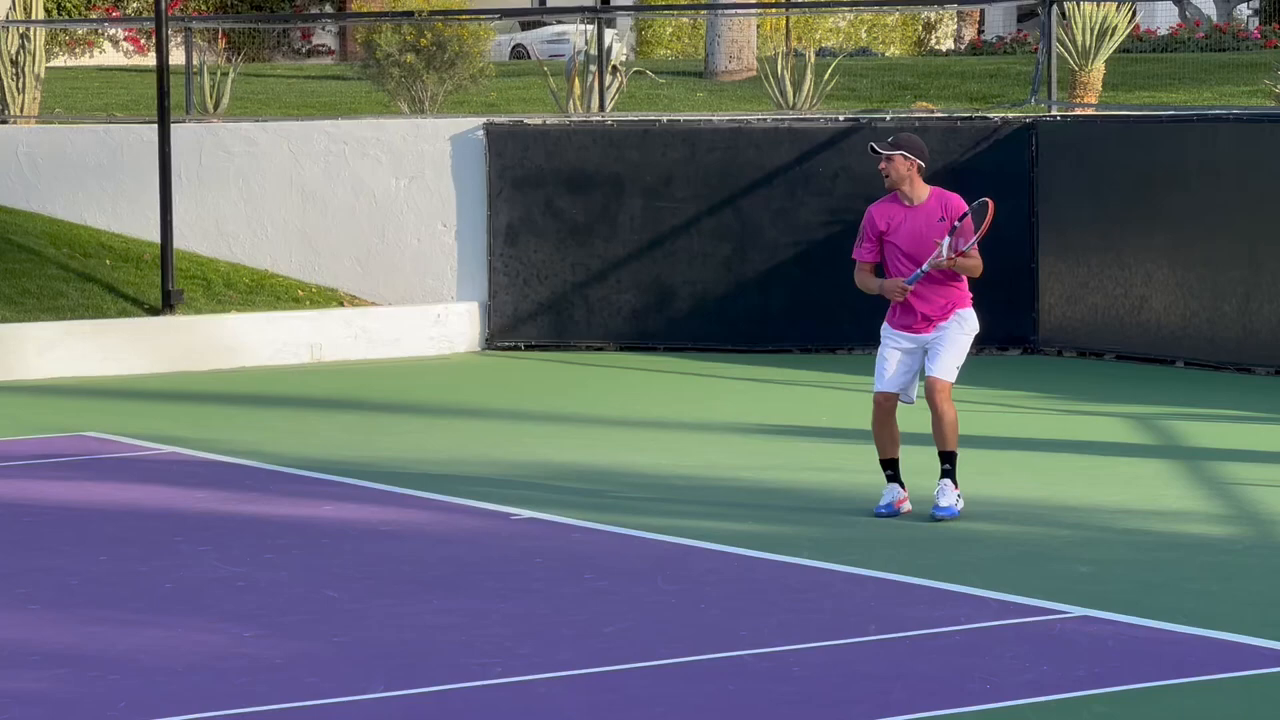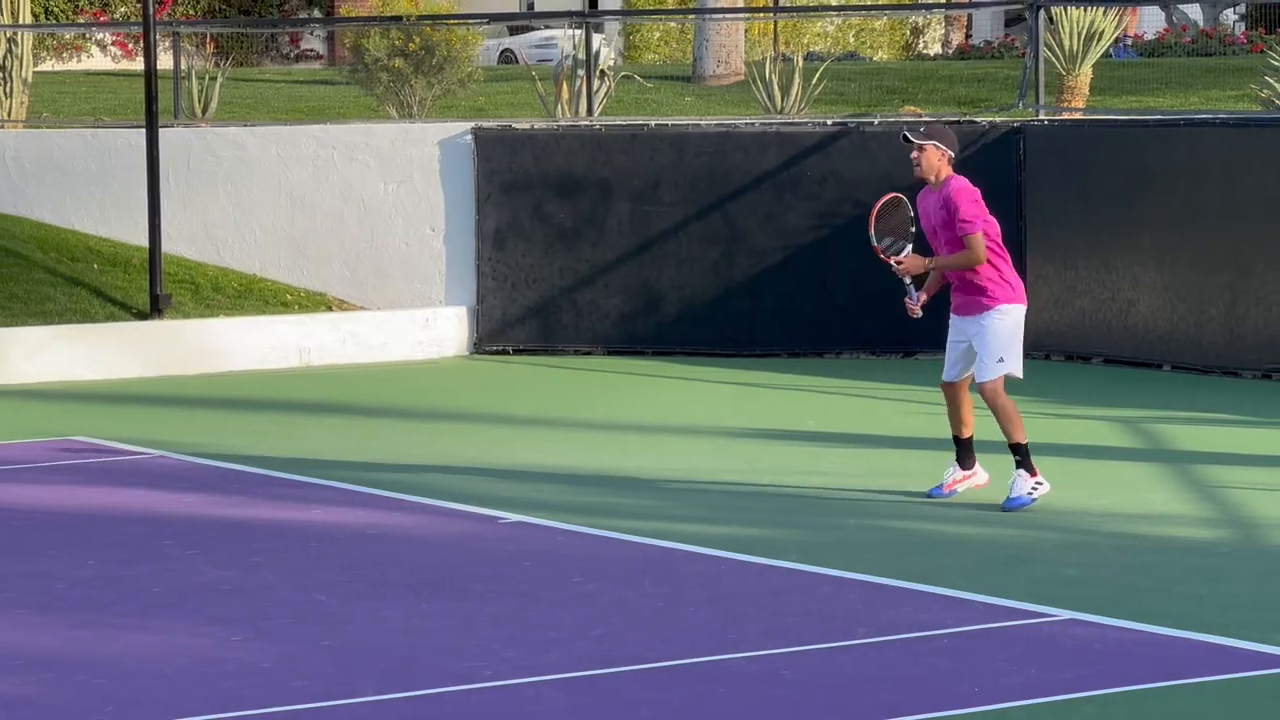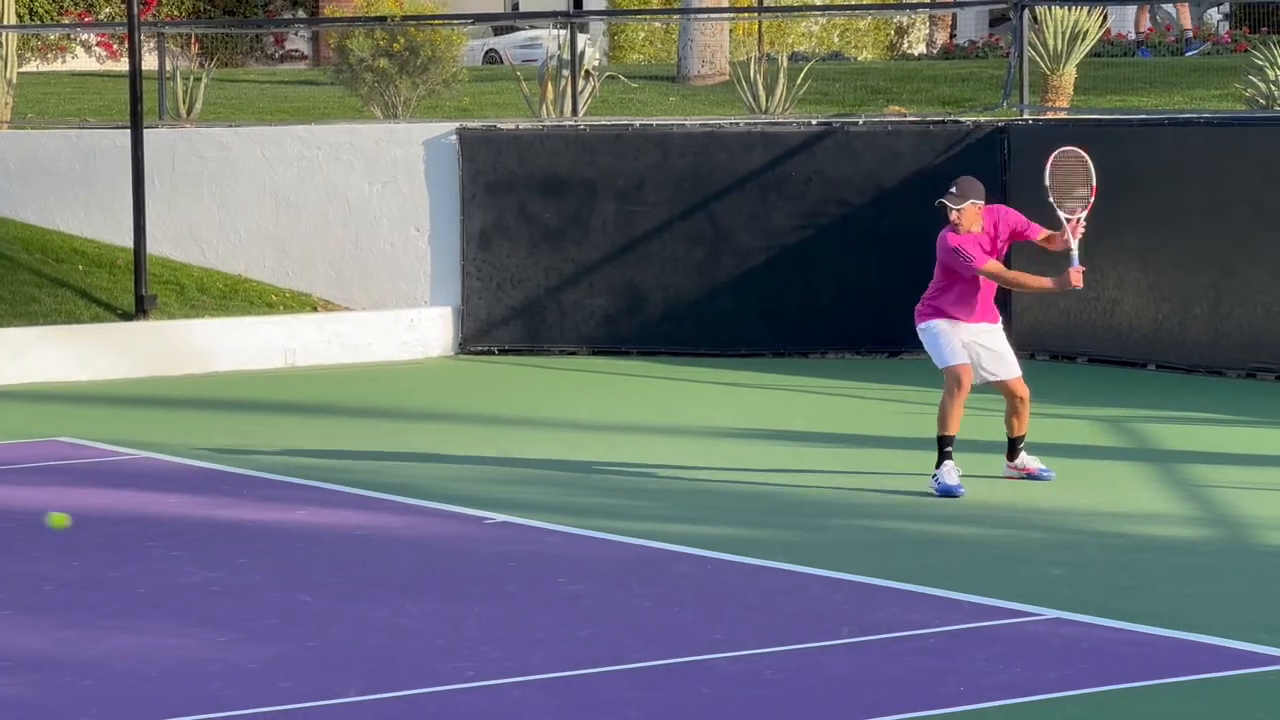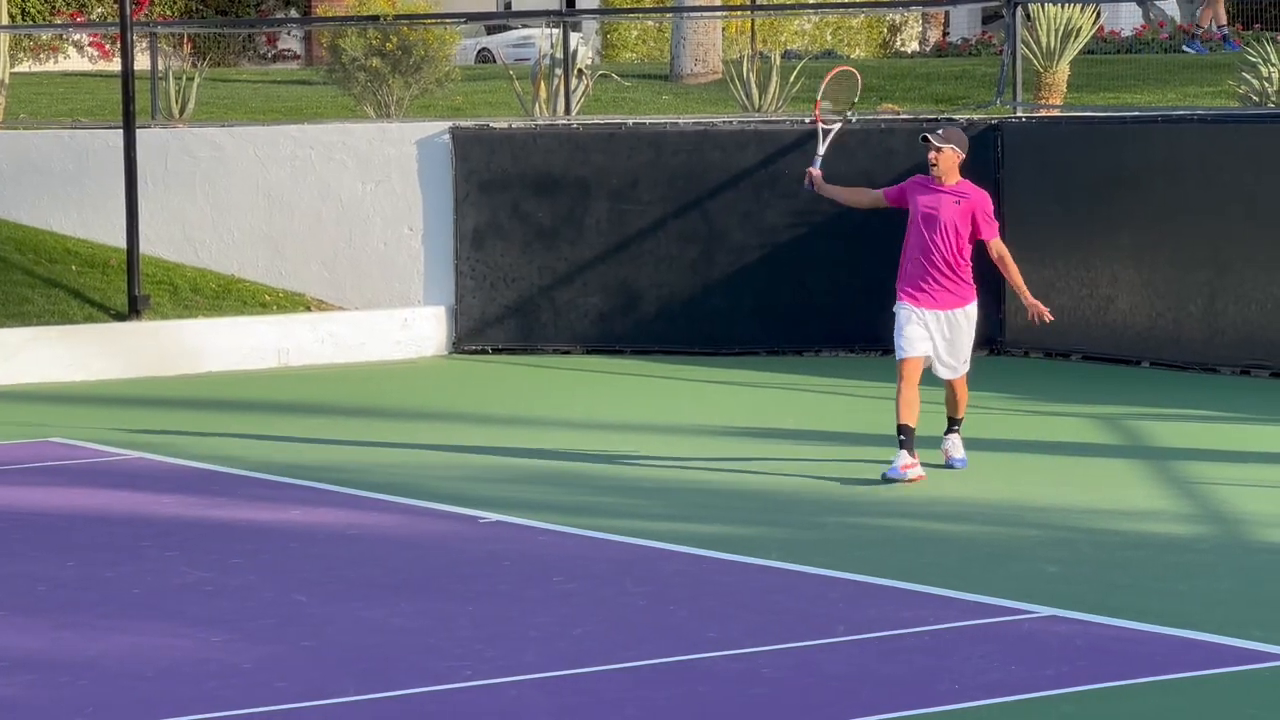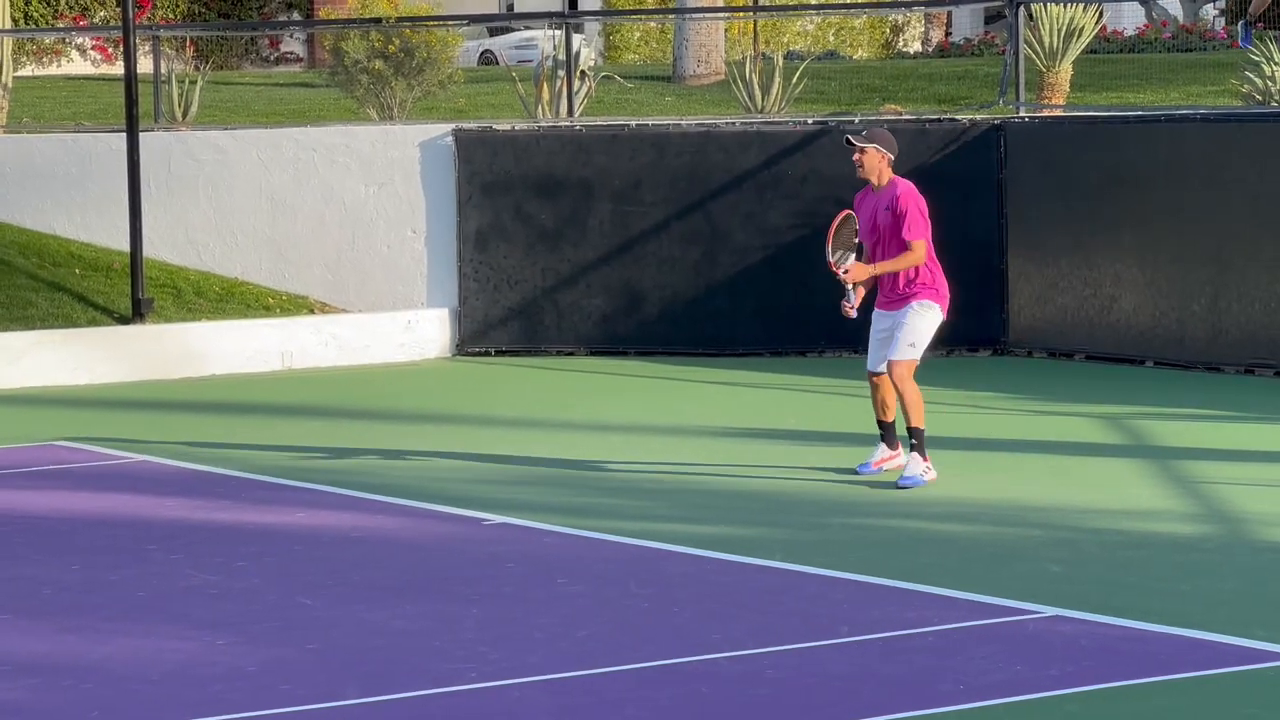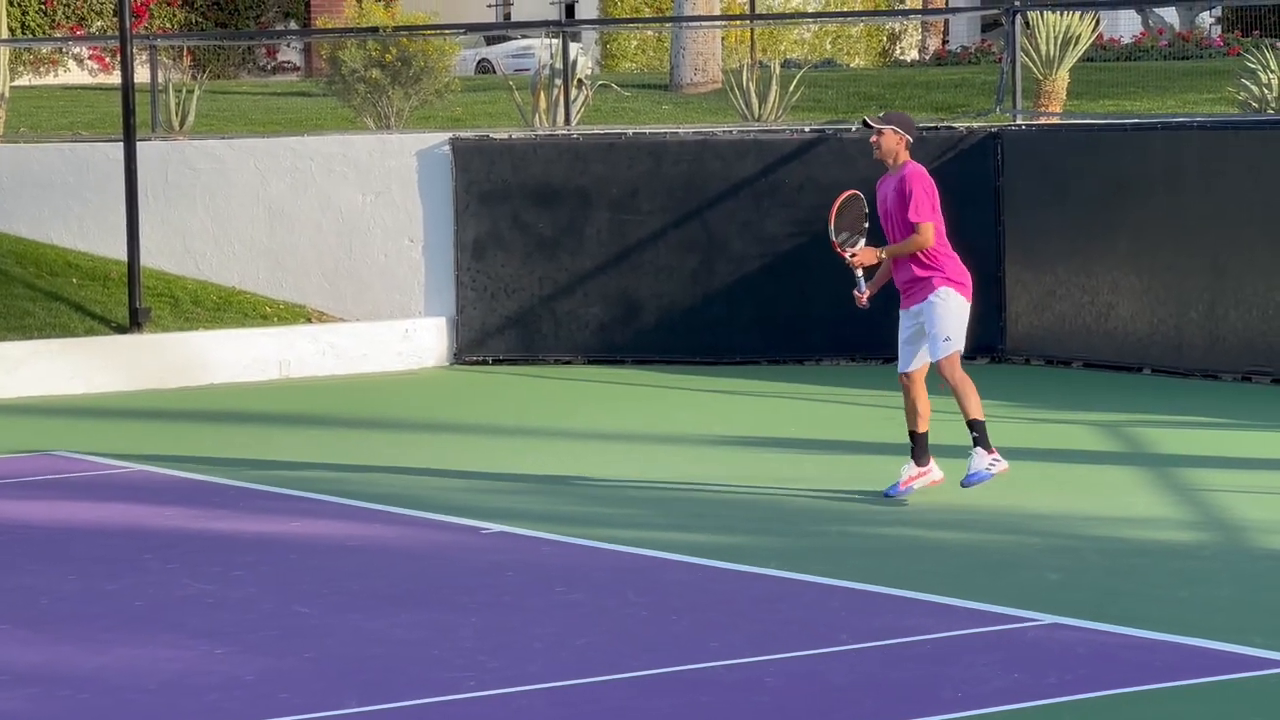
dt=0.7s
person 1, frame 1
left shoulder: (951, 205)
right shoulder: (876, 213)
left elbow: (975, 266)
right elbow: (862, 275)
left wrist: (952, 263)
right wrist: (888, 286)
left hip: (951, 318)
right hip: (901, 326)
left knee: (937, 387)
right knee: (883, 401)
left ankle: (949, 482)
right ankle: (894, 488)
person 1, frame 2
left shoulder: (959, 193)
right shoulder: (925, 199)
left elbow: (978, 254)
left wrist: (926, 263)
right wrist: (924, 293)
left hip: (998, 303)
right hip: (964, 306)
left knee: (990, 388)
right knee: (952, 386)
left ankle: (1029, 475)
right ankle: (967, 468)
person 1, frame 3
left shoulder: (1001, 215)
right shoulder: (951, 241)
left elbow: (1047, 239)
right elbow: (1005, 278)
left wrist: (1070, 233)
right wrist: (1060, 284)
left hip: (983, 323)
right hip: (940, 320)
left knee: (1019, 394)
right knee: (959, 379)
left ankle: (1015, 458)
right ankle: (945, 466)
person 1, frame 4
left shoulder: (975, 198)
right shoulder: (915, 186)
left elbow: (998, 252)
right elbow: (870, 198)
left wrist: (1027, 297)
right wrist: (822, 186)
left hip: (957, 304)
right hip: (913, 302)
left knee: (955, 377)
right knee: (907, 373)
left ankle: (953, 436)
right ankle: (906, 458)
person 1, frame 5
left shoulder: (904, 195)
right shoulder: (861, 200)
left elbow: (918, 254)
left wrist: (869, 269)
right wrist: (857, 294)
left hip: (923, 297)
right hip: (888, 301)
left knee: (898, 370)
right knee: (876, 375)
left ankle: (920, 460)
right ankle: (890, 448)
person 1, frame 6
left shoulder: (913, 177)
right shoulder: (884, 184)
left elbow: (925, 238)
left wrist: (877, 253)
right wrist: (872, 286)
left hip: (942, 286)
right hip: (912, 293)
left knee: (949, 366)
right knee: (910, 378)
left ankle: (985, 452)
right ankle: (921, 465)
